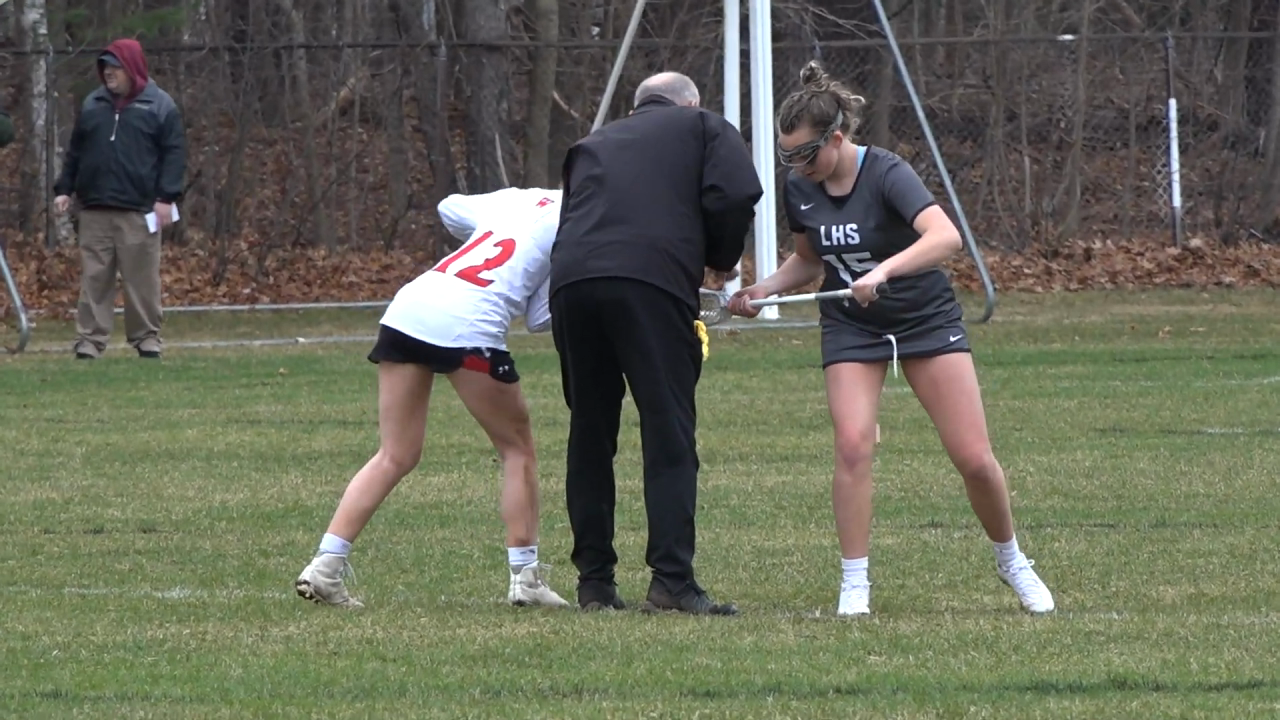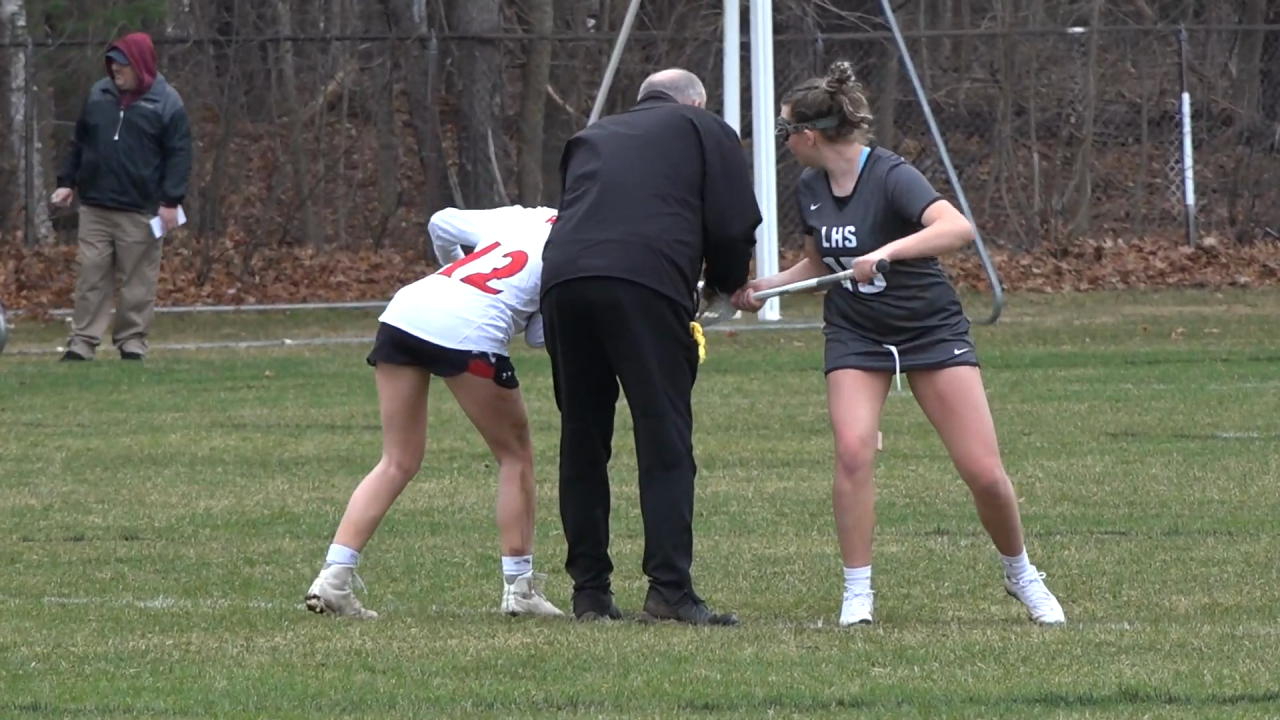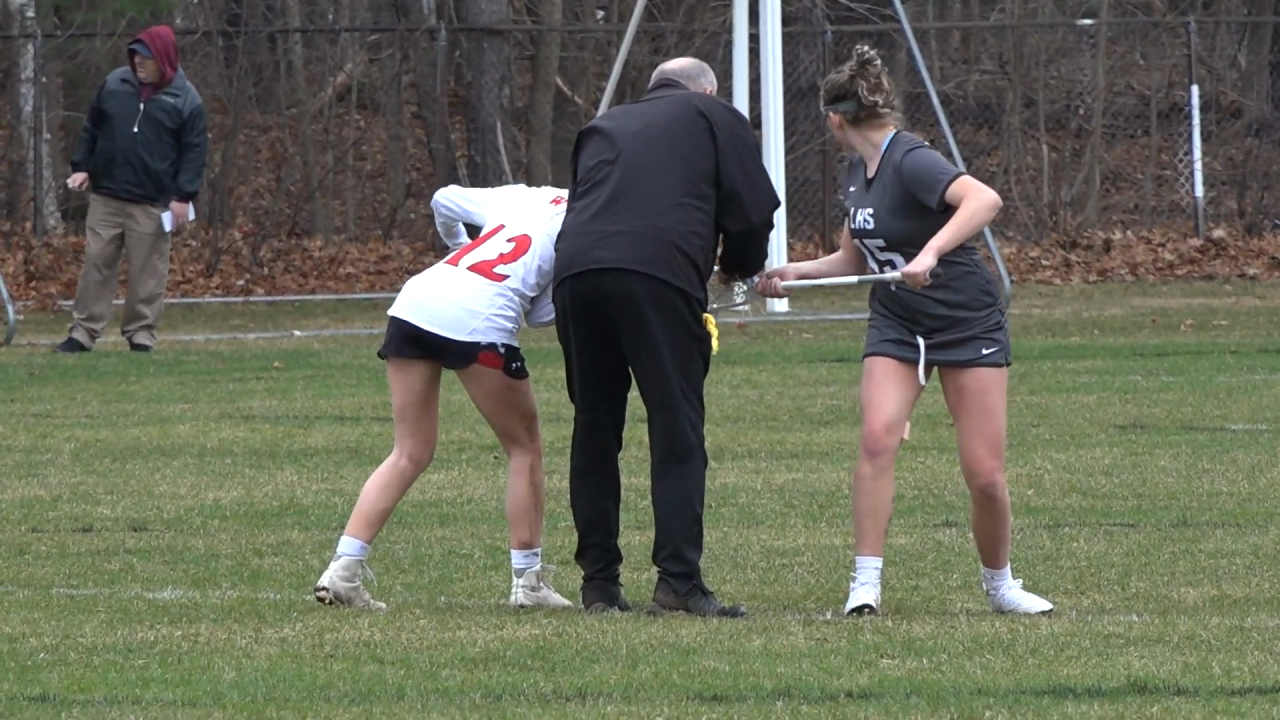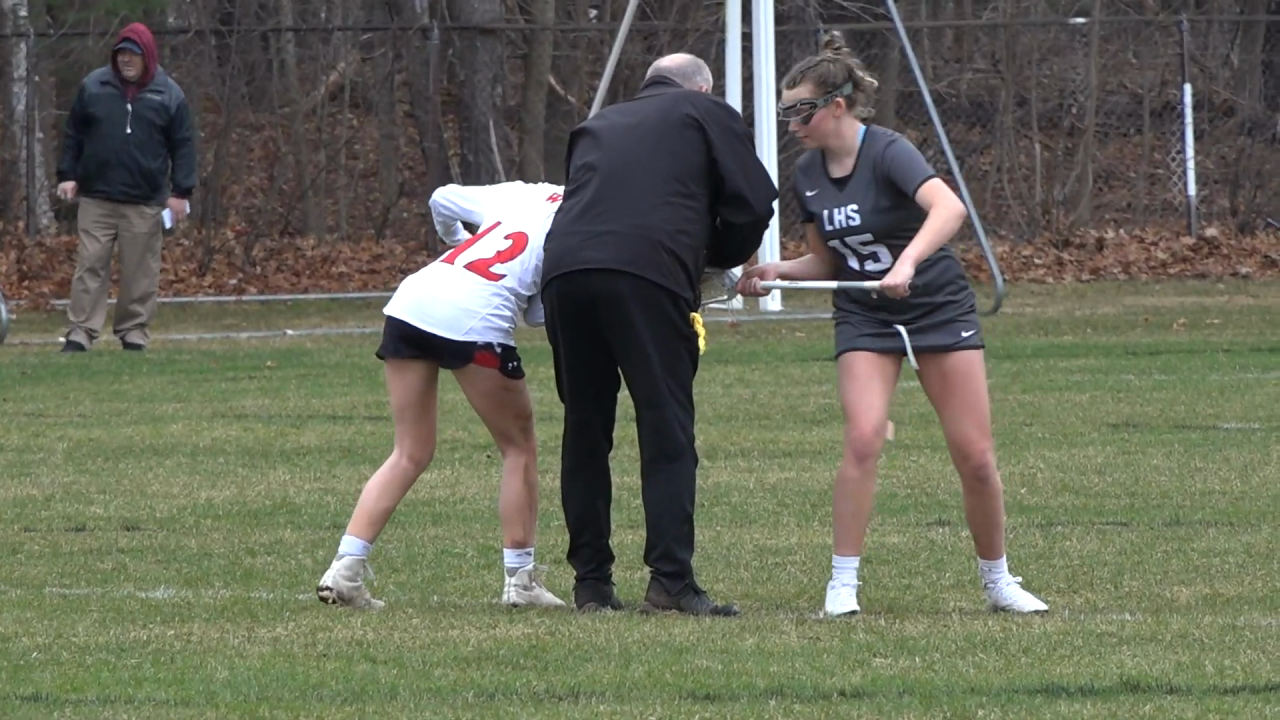
dt=0.5s
person 1, frame 1
left shoulder: (888, 172)
right shoulder: (799, 189)
left elbow: (947, 238)
left wrist: (883, 270)
right wrist: (764, 288)
left hip: (927, 319)
right hip: (851, 326)
left knee: (974, 457)
right knee: (853, 445)
left ankle: (1011, 561)
right ankle: (854, 581)
person 1, frame 2
left shoulder: (891, 175)
right shoulder: (809, 188)
left elbow: (959, 228)
left wrist: (885, 251)
right wrist: (767, 284)
left hip: (931, 328)
right hip: (855, 334)
left knee: (984, 472)
right knee: (852, 454)
left ankle: (1021, 573)
right ankle: (857, 591)
person 1, frame 3
left shoulder: (911, 158)
right shoulder: (856, 172)
left elbow: (985, 200)
right elbow: (852, 259)
left wrist: (929, 253)
right wrist: (790, 272)
left hip: (967, 323)
right hip: (895, 323)
left knee: (985, 472)
right knee: (876, 438)
left ankle: (1000, 585)
right ankle: (865, 582)
person 1, frame 4
left shoulder: (888, 151)
right shoulder: (806, 174)
left elbow: (950, 208)
left wrist: (908, 263)
right wrist: (776, 270)
left hip: (939, 309)
right hip: (864, 317)
left knee: (976, 456)
right knee: (864, 439)
left ankle: (998, 582)
right ankle: (842, 582)
person 2, frame 1
left shoulder: (594, 142)
right shoulder: (705, 127)
right elbow: (734, 198)
right wrist: (719, 262)
left hip: (572, 281)
right hip: (652, 283)
left knee: (590, 434)
right knee: (669, 435)
left ankle: (594, 581)
right ankle: (672, 581)
person 2, frame 2
left shoulder: (592, 137)
right shoulder: (705, 130)
right elbow: (733, 228)
right wrist: (725, 286)
left hip: (564, 281)
right hip: (646, 285)
left knee: (582, 440)
right knee: (664, 442)
left ankle: (590, 590)
right ankle: (669, 591)
person 2, frame 3
left shoulder: (603, 126)
right shoulder: (715, 117)
right elbow: (753, 213)
right wrist: (738, 268)
left hip: (576, 272)
right hip: (659, 275)
left knee: (595, 430)
right knee: (677, 432)
left ankle: (599, 582)
right ankle: (679, 582)
person 2, frame 4
left shoulder: (596, 125)
right shoulder: (709, 114)
right elbow: (752, 206)
right wrist: (714, 259)
left hip: (564, 272)
right hip: (647, 276)
left knee: (585, 430)
right knee: (666, 432)
left ankle: (591, 583)
right ankle: (670, 582)
person 3, frame 1
left shoulder: (521, 197)
left elbow: (450, 208)
right elbow: (539, 318)
left hip: (408, 308)
right hip: (467, 325)
left knee: (395, 457)
right knee: (518, 450)
left ankle: (325, 566)
right ankle: (525, 578)
person 3, frame 2
left shoulder: (520, 215)
left elbow: (442, 223)
right elbow: (539, 336)
left hip: (406, 310)
right hip: (469, 330)
left knee: (398, 463)
right knee: (515, 456)
left ankle: (333, 578)
right ankle: (519, 587)
person 3, frame 3
left shoulder: (523, 195)
left elbow: (444, 200)
right elbow: (541, 316)
left hip: (416, 302)
right hip: (478, 319)
left knee: (409, 455)
right knee: (525, 448)
left ankle: (343, 570)
right ankle: (528, 581)
person 3, frame 4
left shoulder: (520, 191)
left elbow: (442, 199)
right elbow: (539, 314)
left hip: (412, 299)
right hip: (474, 318)
left knee: (409, 454)
right knee: (518, 448)
left ankle: (346, 569)
right ankle: (520, 580)
person 4, frame 1
left shoulder: (159, 104)
right shoulder: (92, 104)
left elbow: (174, 154)
right elbow: (75, 152)
left wrist: (166, 197)
right wrist: (64, 189)
left hip: (140, 211)
right hip: (94, 210)
left knee: (142, 281)
right knee: (93, 281)
left ankle: (147, 341)
right ankle: (89, 344)
person 4, frame 2
left shoulder: (166, 102)
right shoulder: (98, 95)
left elbow: (179, 154)
right elbow: (79, 144)
left wrist: (170, 200)
right wrist: (67, 181)
left hip: (141, 210)
right hip: (95, 207)
left knee: (137, 282)
right knee: (91, 276)
left ankle: (132, 345)
right ankle: (81, 344)
person 4, frame 3
left shoulder: (186, 97)
right shoulder: (115, 83)
left elbow: (195, 151)
right elbow: (92, 128)
left wrist: (183, 196)
right wrist: (81, 166)
left hip: (153, 203)
right hip: (105, 196)
left knee: (147, 273)
right knee: (96, 264)
left ankle: (141, 336)
right ankle: (82, 333)
person 4, frame 4
left shoulder: (169, 94)
right shoulder: (93, 86)
left elbow: (183, 145)
right elbow: (74, 134)
left wrist: (180, 191)
right wrist: (68, 174)
left hip: (144, 202)
right hip: (96, 198)
left knee: (140, 273)
right knee: (90, 266)
left ankle: (134, 335)
right ankle: (78, 336)
